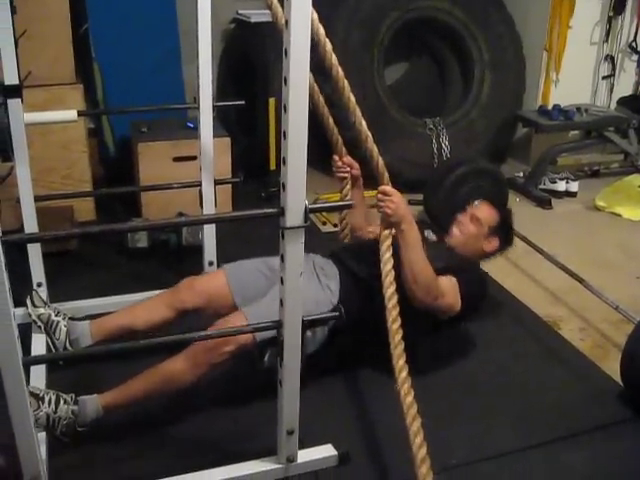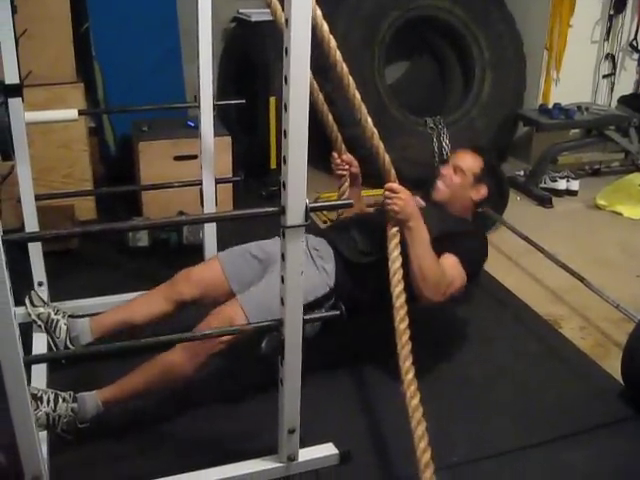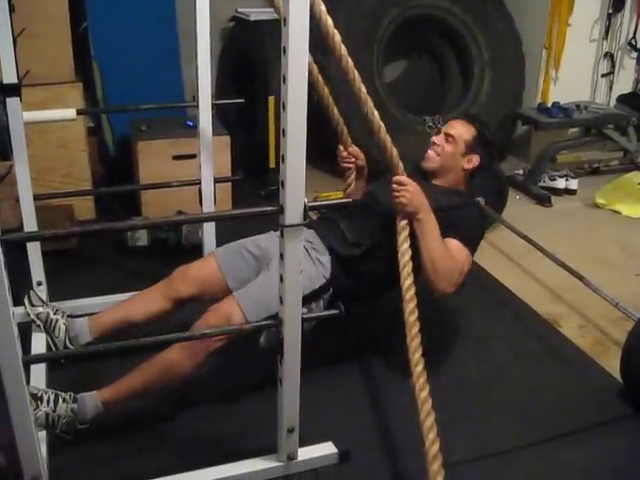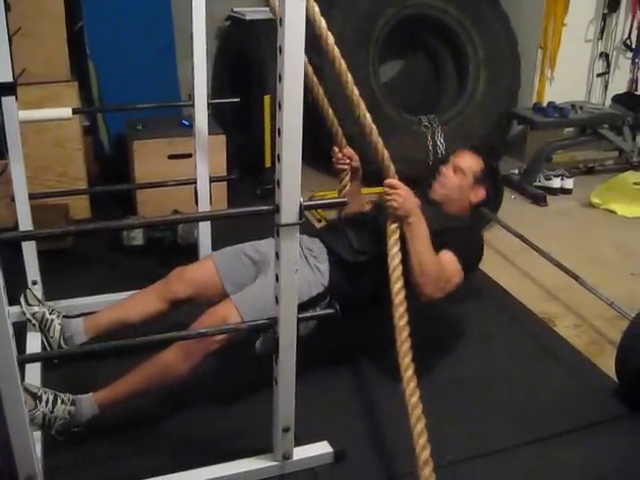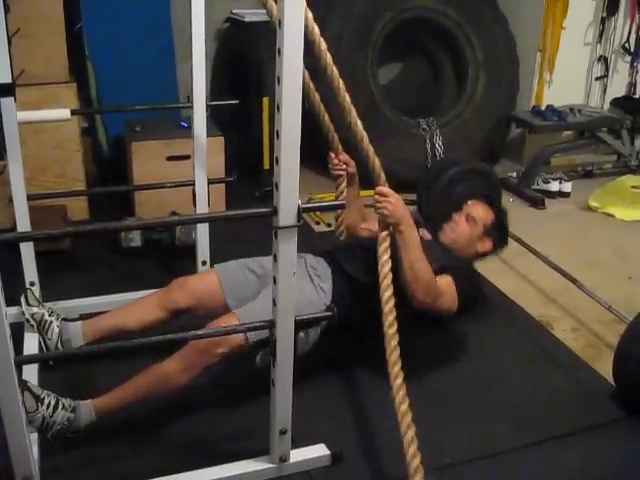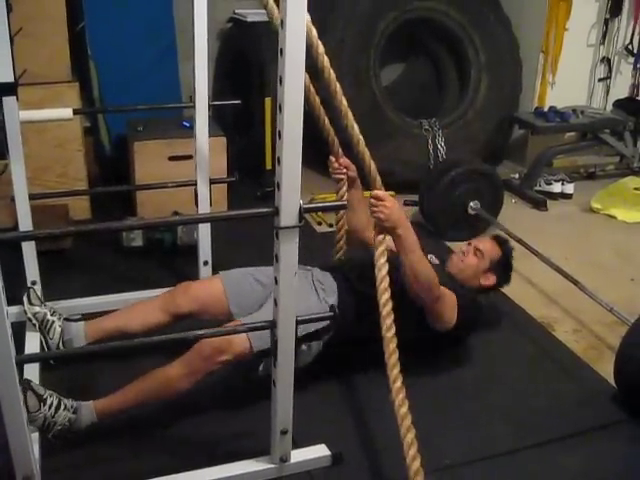
dt=0.2s
person 1, frame 1
left shoulder: (467, 279)
right shoulder: (436, 243)
left elbow: (423, 293)
right elbow: (364, 235)
left wrist: (406, 223)
right wrist: (357, 185)
left hip: (333, 297)
right hip: (315, 266)
left knee: (215, 344)
right knee: (189, 290)
left ankle: (83, 411)
right ankle: (76, 335)
person 1, frame 2
left shoulder: (467, 241)
right shoulder: (424, 199)
left elbow: (430, 289)
left wrist: (411, 222)
right wrist: (355, 183)
left hip: (329, 277)
right hip: (307, 246)
left knee: (212, 333)
right knee: (186, 282)
left ankle: (83, 408)
right ankle: (76, 333)
person 1, frame 3
left shoulder: (463, 214)
right shoulder: (416, 176)
left elbow: (443, 280)
left wrist: (422, 212)
right wrist: (360, 174)
left hip: (325, 269)
right hip: (304, 237)
left knee: (211, 329)
right knee: (183, 280)
left ankle: (84, 407)
right ankle: (75, 332)
person 1, frame 4
left shoulder: (463, 235)
right shoulder: (420, 195)
left elbow: (431, 286)
left wrist: (414, 217)
right wrist: (354, 177)
left hip: (325, 277)
right hip: (304, 245)
left knee: (206, 333)
right knee: (180, 281)
left ankle: (80, 409)
right ankle: (71, 332)
person 1, frame 5
left shoulder: (462, 278)
right shoulder: (428, 232)
left elbow: (424, 295)
right elbow: (358, 232)
left wrist: (405, 226)
right wrist: (352, 182)
left hip: (326, 294)
right hip: (306, 263)
left knee: (207, 345)
right knee: (180, 290)
left ankle: (76, 415)
right ankle: (69, 335)
person 1, frame 6
left shoulder: (459, 305)
right shoulder: (433, 252)
left elbow: (425, 294)
right elbow: (364, 234)
left wrist: (402, 229)
right wrist: (354, 185)
left hip: (329, 308)
right hip: (312, 277)
left knee: (211, 352)
right knee: (185, 295)
left ankle: (78, 415)
right ankle: (70, 335)
